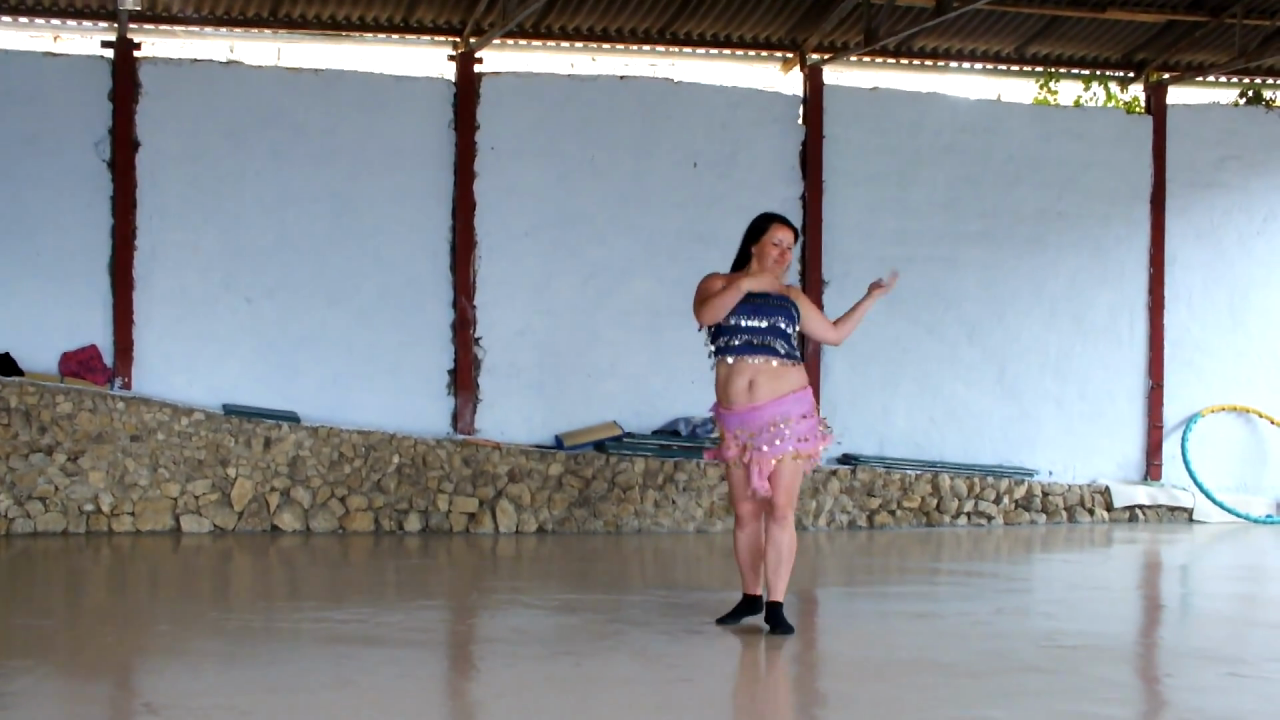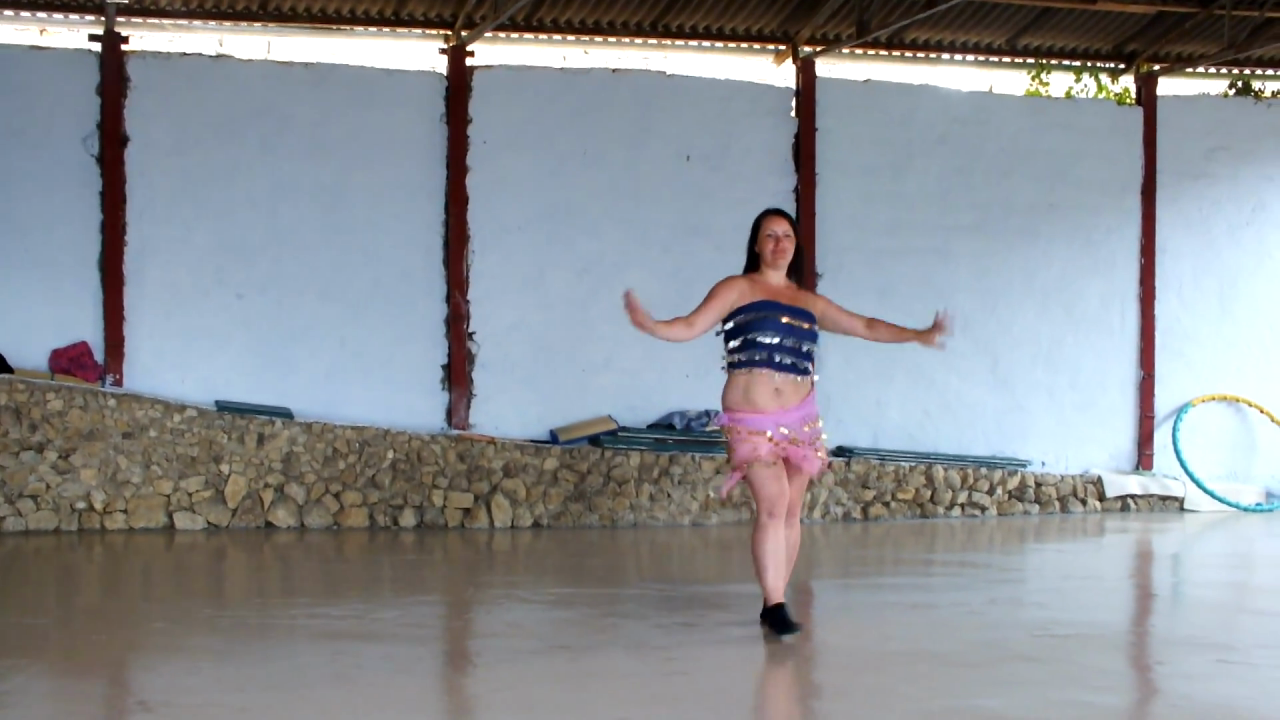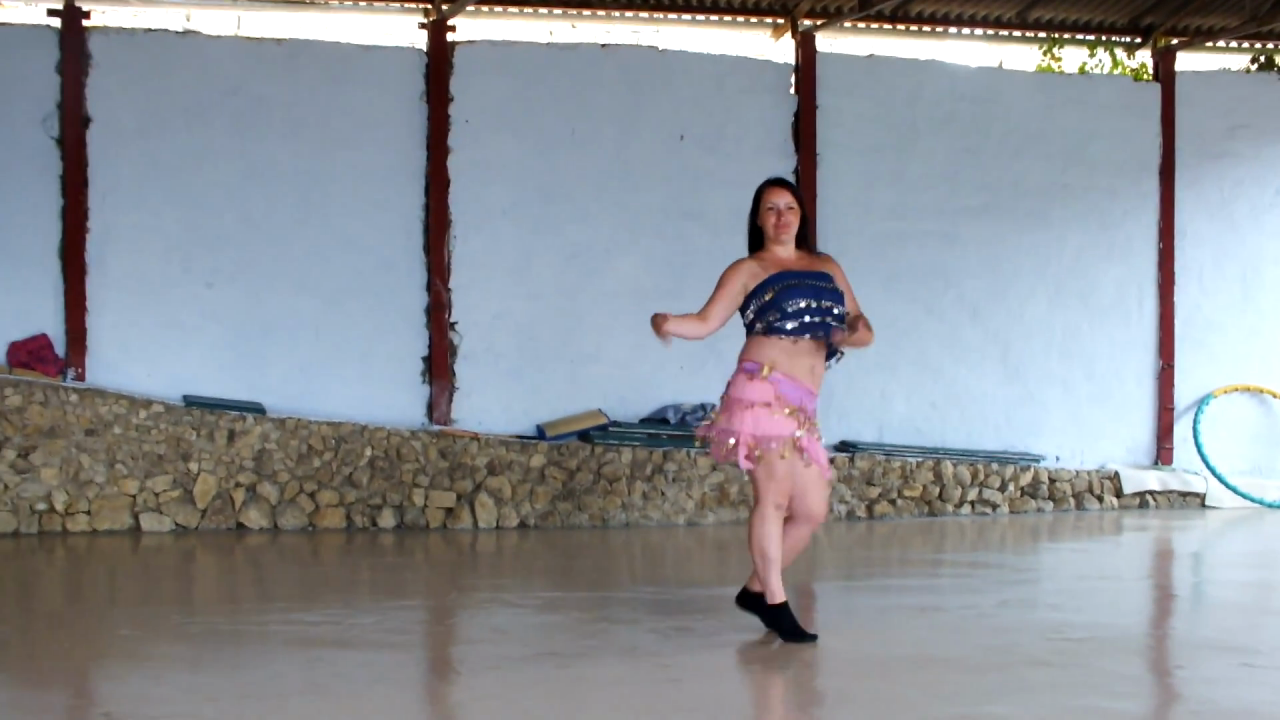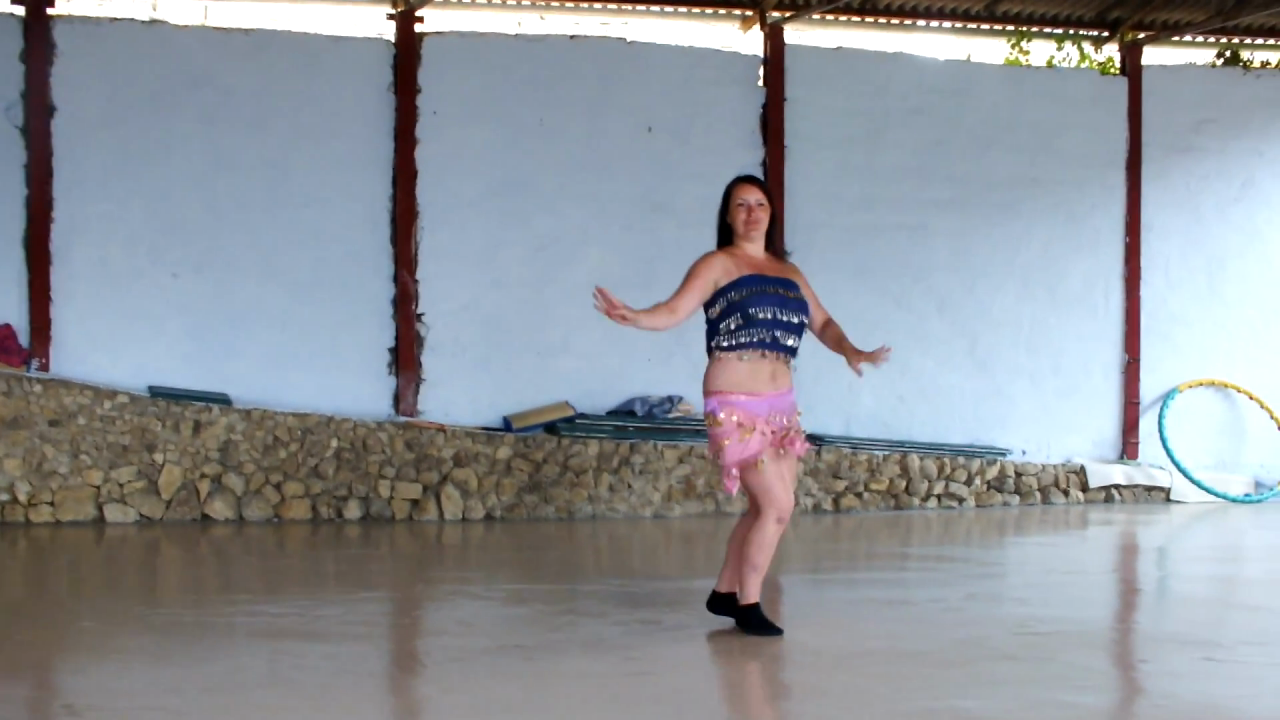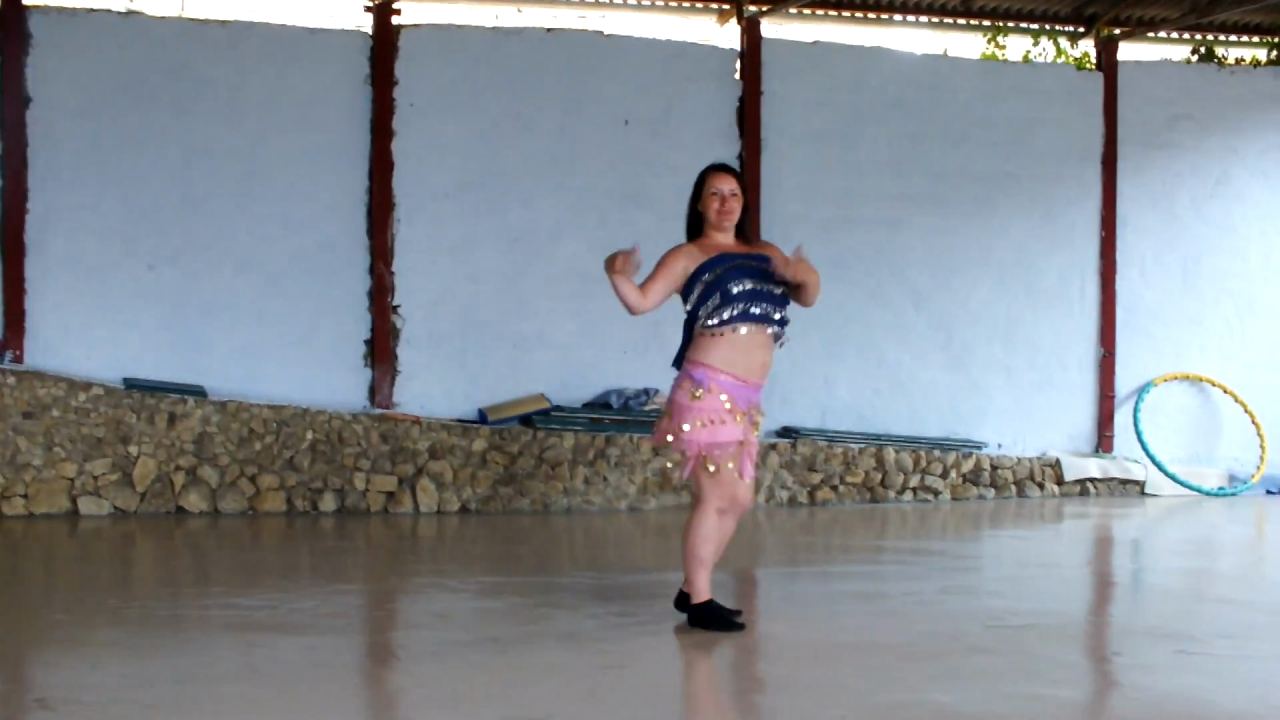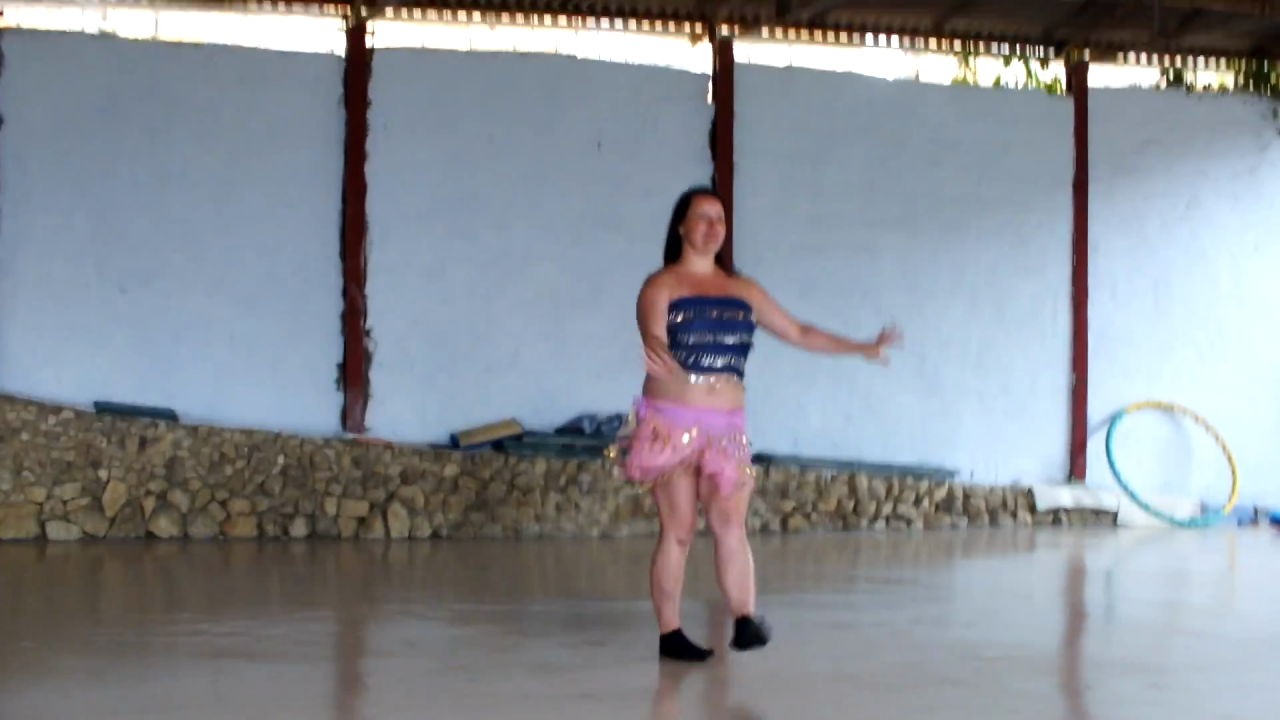
dt=0.3s
person 1, frame 1
left shoulder: (791, 297)
right shoulder: (718, 282)
left elbow: (834, 334)
right elbow: (705, 315)
left wrist: (870, 298)
right wrist: (745, 283)
left hip: (789, 412)
right hip: (739, 419)
left knee: (781, 512)
right knee: (747, 513)
left ankle: (774, 606)
right ankle: (752, 594)
person 1, frame 2
left shoulder: (808, 300)
right shoulder: (734, 290)
left elbow: (864, 327)
right elbow: (688, 329)
left wrist: (920, 335)
right wrist: (647, 323)
left hip: (796, 418)
right hip: (749, 424)
left knee: (791, 513)
right knee: (771, 508)
left ankle: (772, 604)
right ankle: (776, 607)
person 1, frame 3
left shoulder: (826, 267)
right shoulder: (747, 270)
left elbow: (855, 318)
right elbow: (704, 323)
left wrist: (857, 333)
right wrist: (666, 323)
left hip: (801, 404)
right hip: (762, 389)
left knee: (812, 511)
right knee: (773, 498)
left ankle: (757, 590)
right ankle: (774, 604)
person 1, frame 4
left shoulder: (790, 272)
right shoulder: (717, 264)
left elbow: (822, 324)
right elbow: (671, 313)
left wrist: (852, 352)
right wrist: (630, 315)
left hip: (779, 408)
right hip: (736, 407)
left knee: (768, 510)
right knee: (776, 510)
left ankle: (725, 593)
right ankle: (749, 606)
person 1, frame 5
left shoulder: (765, 252)
right shoulder: (687, 254)
left elbow: (806, 295)
right elbow: (639, 302)
left wrist: (806, 278)
right wrist: (617, 272)
left hip: (743, 396)
right hip: (709, 388)
left knee: (737, 498)
right knee: (717, 497)
left ankle: (694, 585)
right ankle: (696, 600)
person 1, frame 6
left shoulder: (743, 289)
right shoulder: (661, 285)
left elbow: (798, 332)
right elbow: (654, 342)
left wrist: (862, 348)
right wrist: (659, 365)
left hip: (725, 426)
right hip: (669, 423)
left knee: (729, 524)
right knee: (678, 531)
left ankle: (744, 619)
right ankle: (669, 634)
